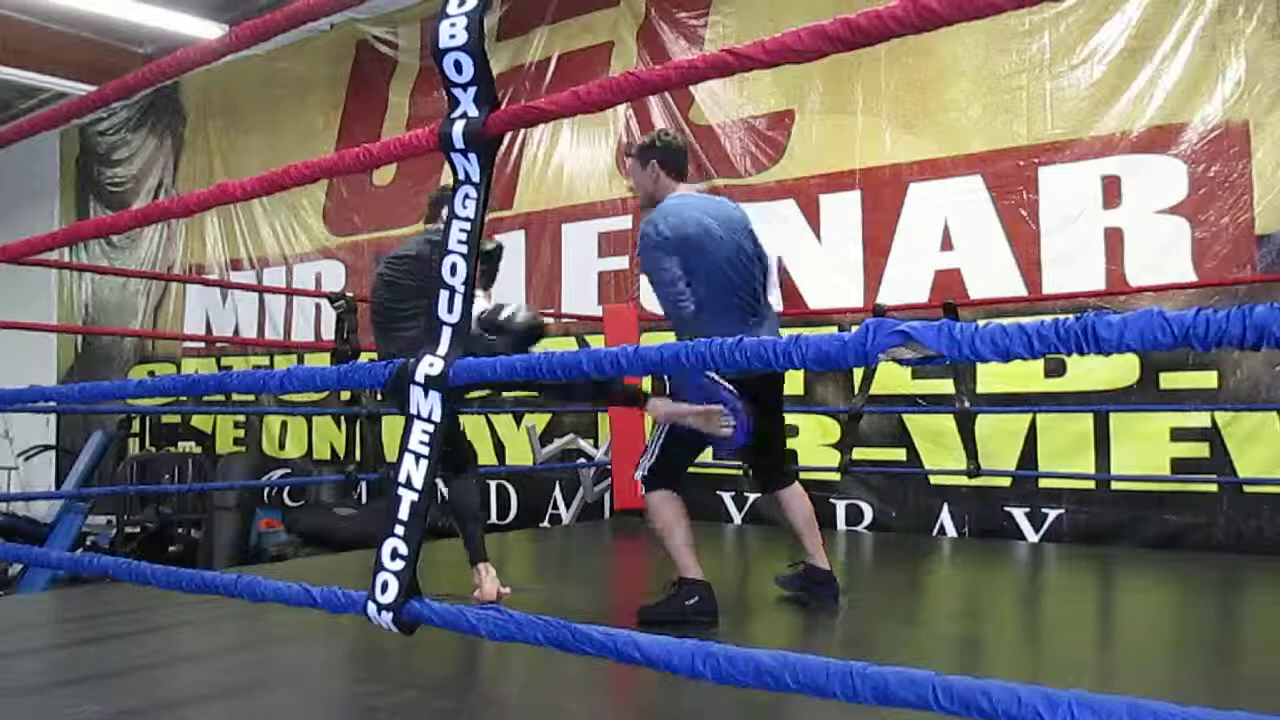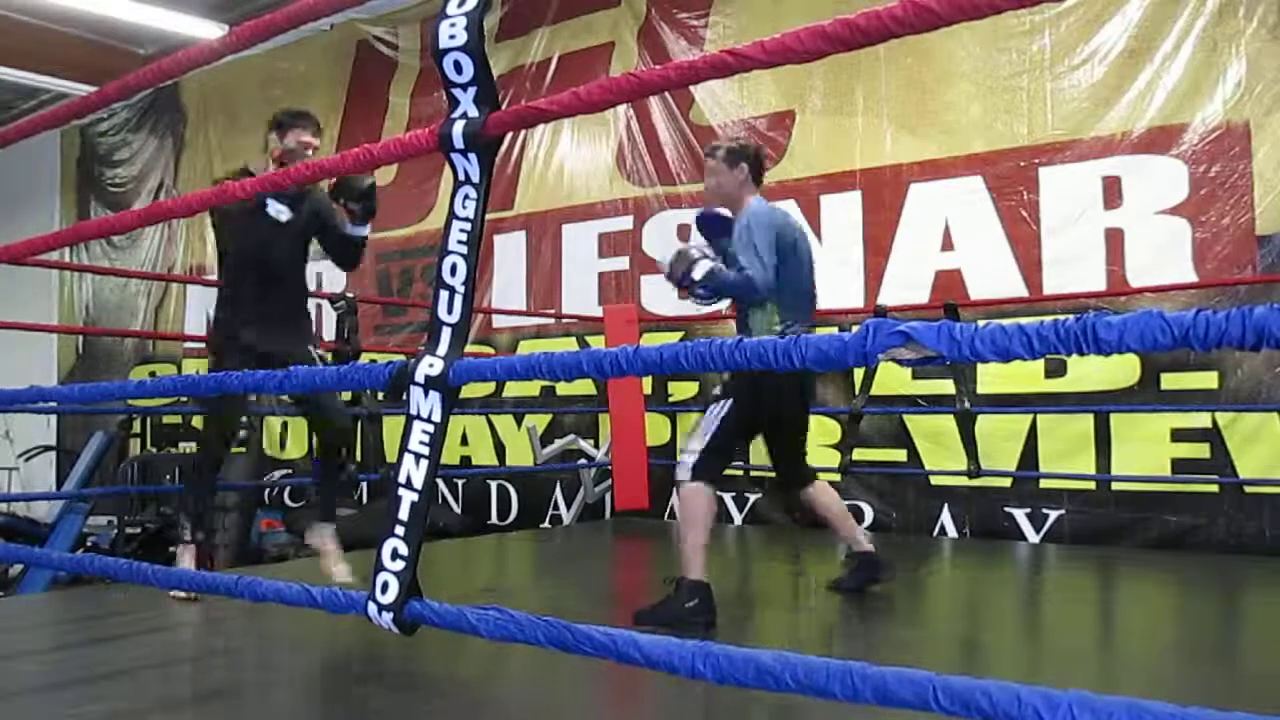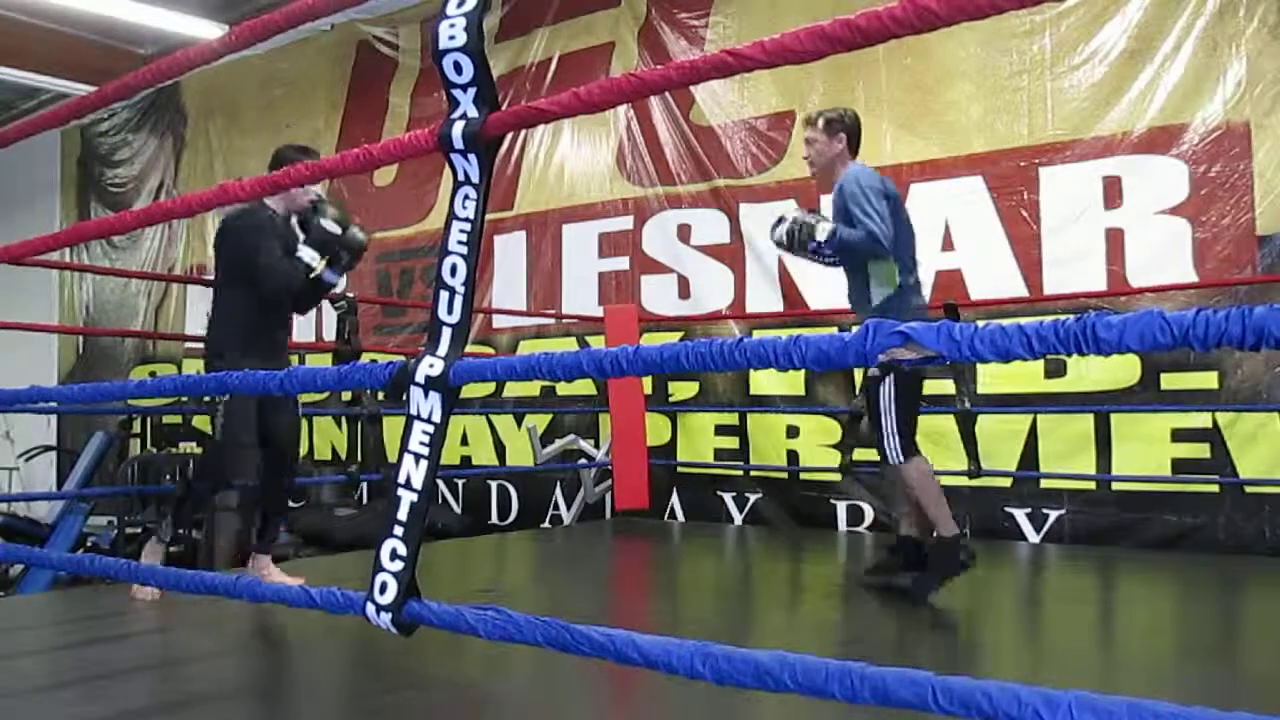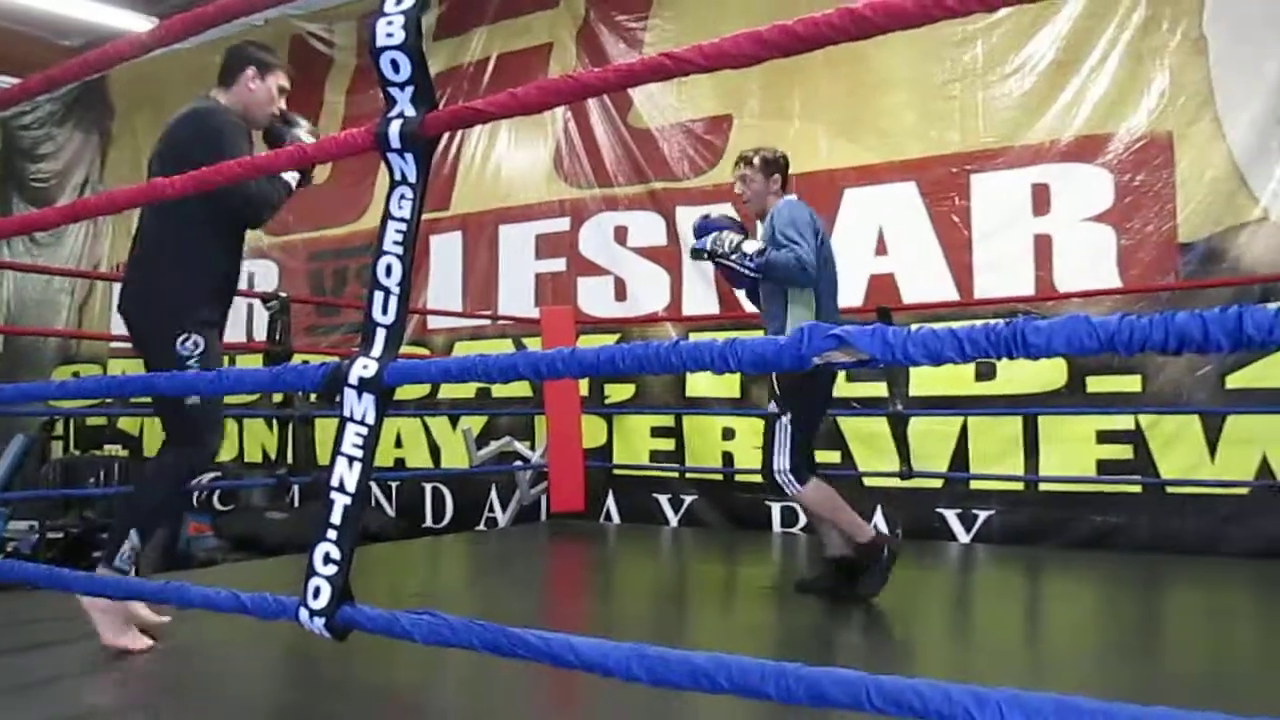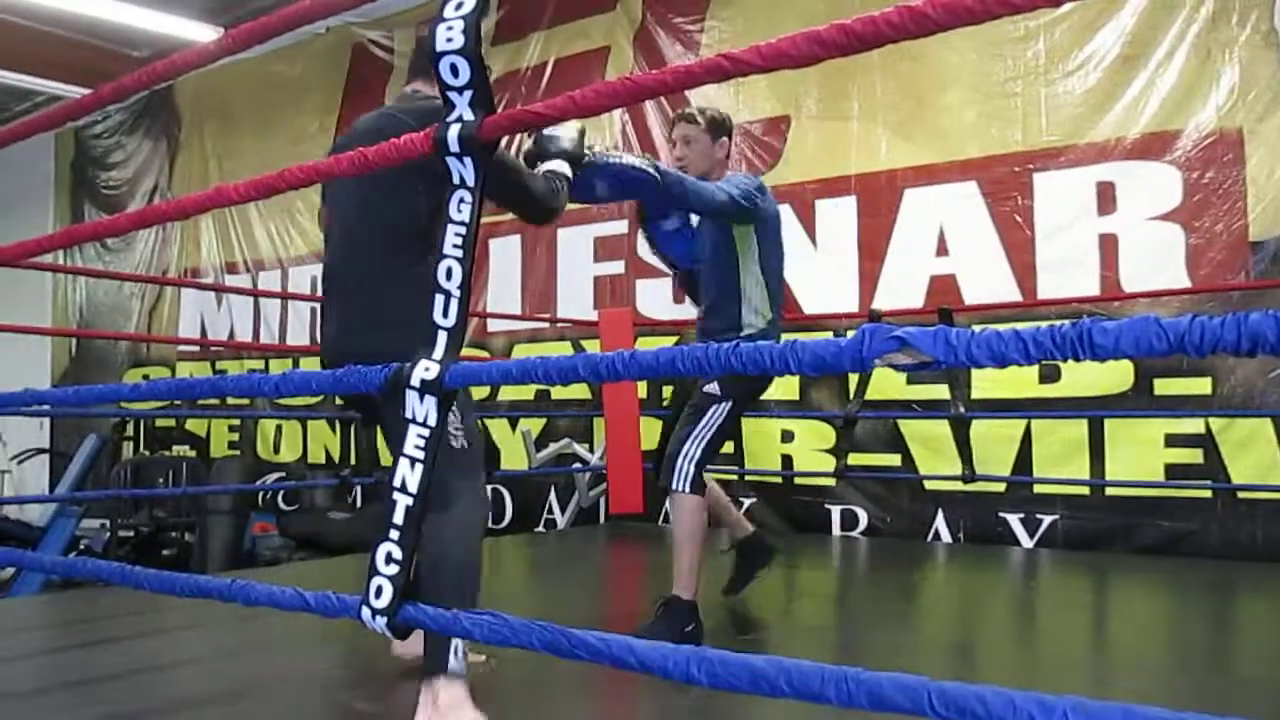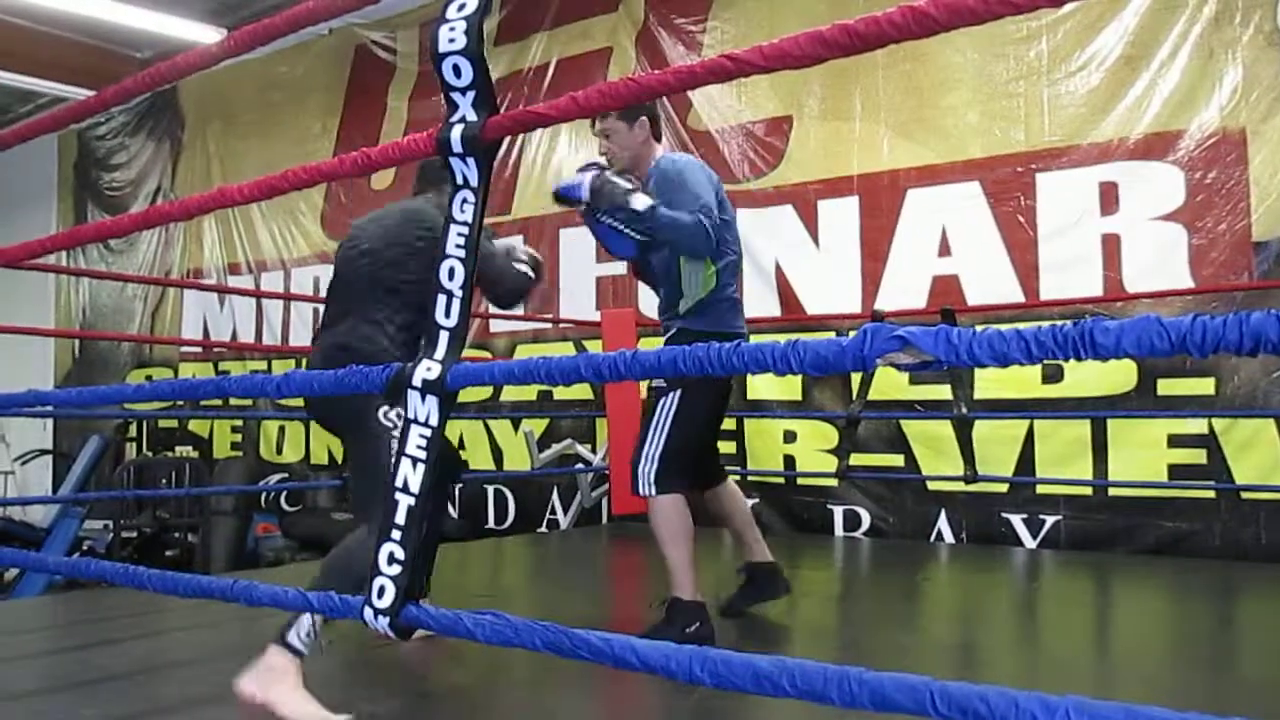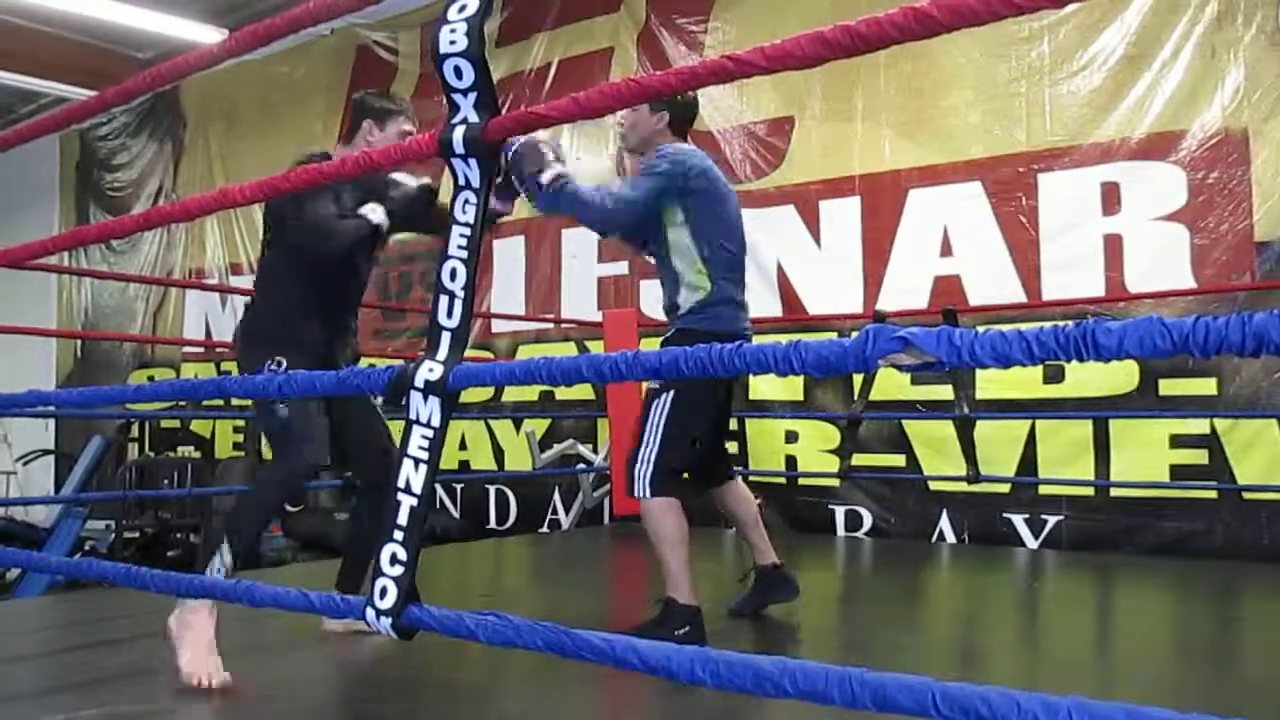
dt=0.7s
person 1, frame 1
left shoulder: (400, 258)
right shoulder: (434, 246)
left wrist: (481, 283)
left hip: (402, 374)
left knee: (459, 468)
left ankle: (483, 574)
person 1, frame 2
left shoulder: (311, 199)
left elbow: (348, 259)
right elbow: (246, 249)
left wrist: (359, 216)
right wrist: (279, 201)
left hip: (292, 335)
right hip: (238, 336)
left knee: (337, 428)
right knee: (216, 442)
left ankle: (325, 530)
right ankle: (189, 552)
person 1, frame 3
left shoulder: (285, 230)
right shoulder: (249, 222)
left elbow: (298, 301)
right elbow: (277, 285)
left wrist: (335, 266)
right wrist: (313, 247)
left hip: (272, 362)
right hip: (236, 363)
left knee: (282, 461)
right knee: (228, 464)
left ankle: (260, 561)
right ankle: (160, 545)
person 1, frame 4
left shoulder: (200, 127)
right shoulder: (216, 126)
left elbow: (226, 212)
right elbow: (251, 206)
left wrist: (282, 163)
right wrist: (289, 165)
left hip: (174, 307)
right hip: (179, 310)
left knee: (190, 439)
right knee: (195, 442)
left ankle: (121, 582)
right ankle: (108, 585)
person 1, frame 5
left shoulder: (357, 136)
right shoulder: (433, 119)
right elbow: (531, 199)
right wrist: (558, 153)
left hip: (348, 344)
right hip: (398, 343)
left knee: (439, 479)
right knee: (460, 494)
left ankle: (419, 630)
person 1, frame 6
left shoulder: (368, 229)
right shoulder: (446, 215)
right elbow: (506, 288)
right wrist: (520, 262)
left hip: (332, 376)
left knee: (441, 473)
left ankle: (408, 610)
right ankle: (277, 669)
person 1, frame 7
left shoulder: (372, 183)
right shoulder: (307, 179)
left elbow: (438, 221)
right elbow: (329, 242)
right wrist: (381, 207)
left hip: (329, 356)
right hip: (277, 349)
left knee: (382, 469)
right knee: (297, 465)
left ankle: (346, 603)
right ankle: (196, 610)
person 2, frame 1
left shoulder: (657, 231)
right shoulder: (726, 211)
left elbow: (683, 310)
left wrist: (706, 382)
right hip: (760, 366)
left knee: (653, 476)
right knee: (772, 469)
left ankle: (692, 591)
right ankle: (819, 570)
person 2, frame 2
left shoulder: (756, 218)
right shoulder: (774, 219)
left elbow: (756, 288)
left wrist: (699, 270)
right wrist: (718, 251)
left hip: (766, 362)
right hip: (793, 363)
left knee: (695, 463)
right knee: (794, 471)
left ankle: (693, 594)
right ankle: (865, 555)
person 2, frame 3
left shoulder: (856, 180)
right shoulder: (856, 183)
left elbow: (876, 241)
left wrist: (822, 232)
right wrist: (806, 239)
left hip: (893, 324)
right hip: (893, 324)
left knee: (894, 442)
right knee: (893, 440)
left ankle: (950, 543)
right ankle: (909, 543)
person 2, frame 4
left shoulder: (790, 213)
right shoulder: (780, 222)
left elbow: (802, 269)
left wrist: (745, 248)
right wrist: (736, 266)
left knee: (785, 469)
right knee: (792, 466)
left ankle: (871, 543)
right ankle: (841, 562)
person 2, frame 5
left shoulder: (746, 190)
right shoulder: (688, 205)
left elbow: (708, 190)
right hip: (713, 352)
left knee: (682, 467)
right knee: (690, 463)
left ankle: (680, 614)
right ankle: (751, 540)
person 2, frame 6
left shoulder: (678, 171)
right shoulder: (658, 184)
left elbow: (697, 239)
left wrist: (626, 200)
right wrist: (618, 232)
left hip: (702, 335)
right hip: (708, 336)
left knee: (655, 469)
right knee: (699, 466)
left ankle: (687, 616)
right ankle: (762, 570)
person 2, frame 7
left shoulder: (677, 163)
right shoulder: (684, 169)
left elbow: (612, 213)
left wrist: (546, 173)
left hip: (701, 338)
right hip: (719, 335)
left knee: (650, 471)
right knee: (706, 462)
left ankle: (681, 617)
right ankle: (771, 572)
